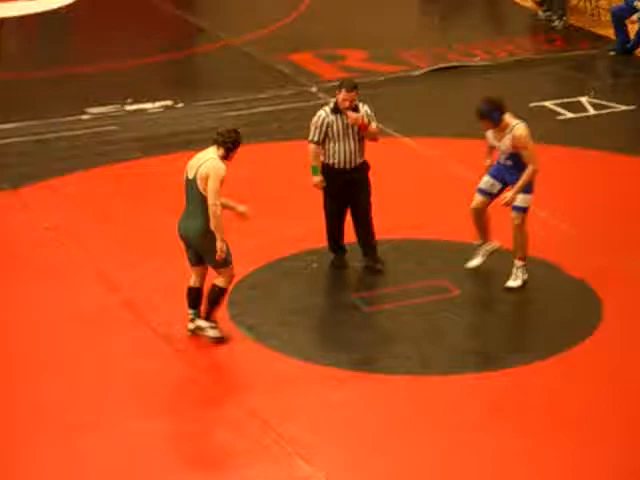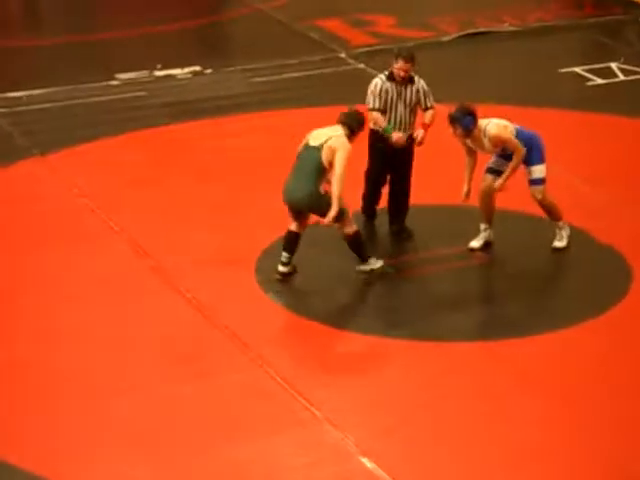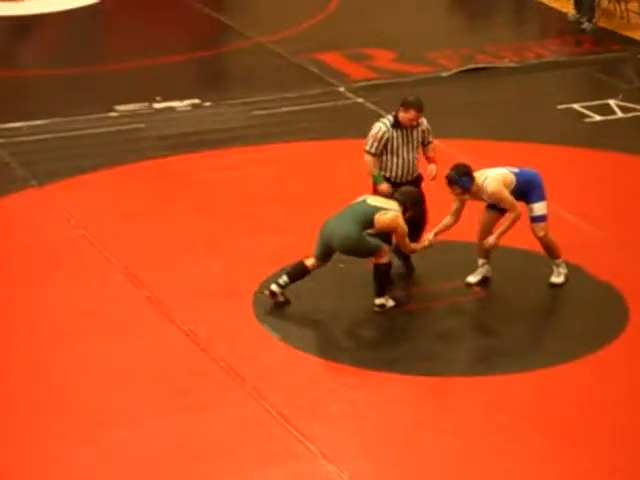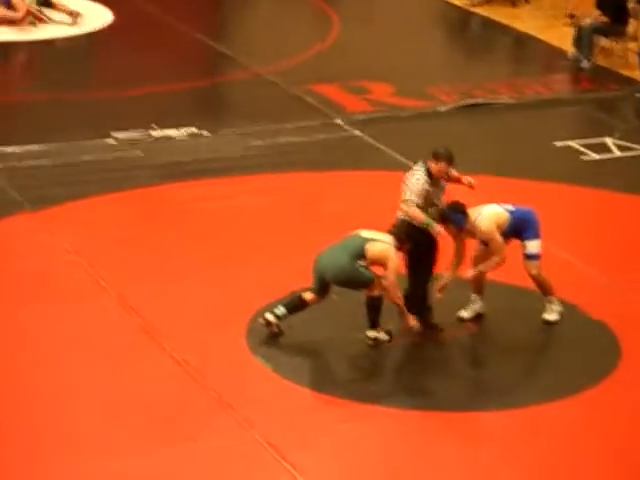
dt=0.7s
person 1, frame 1
left shoulder: (364, 110)
right shoulder: (324, 116)
left elbow: (375, 137)
right elbow: (314, 145)
left wrist: (361, 124)
right wrist: (316, 172)
left hip: (358, 170)
right hip: (333, 172)
left knee: (363, 213)
right knee: (334, 215)
left ankle: (371, 255)
right ankle: (338, 253)
person 1, frame 2
left shoulder: (419, 84)
right shoulder: (379, 83)
left elbow: (430, 109)
right elbow: (374, 113)
left wrist: (423, 129)
right wrist: (391, 132)
left hip: (406, 141)
right hip: (381, 139)
left knee: (402, 183)
right knee: (375, 179)
left ankle: (398, 223)
right ankle: (368, 216)
person 1, frame 3
left shoulder: (422, 124)
right shoulder: (383, 128)
left elbow: (428, 143)
right elbow: (369, 156)
left wrist: (432, 162)
right wrist: (378, 181)
left hip: (412, 181)
right hip: (388, 184)
left knee: (419, 221)
left ankle: (403, 250)
person 1, frame 4
left shoulder: (440, 169)
right shoulder: (419, 180)
left elbow: (449, 174)
right elbow: (410, 209)
left wrist: (461, 178)
right wrist: (432, 225)
left hip: (427, 227)
right hip: (412, 228)
left knee: (427, 266)
right knee: (419, 270)
left ankle: (413, 303)
right ankle: (422, 317)
person 2, frame 1
left shoulder: (197, 158)
right shoulder: (217, 166)
right elbow: (213, 205)
left wrist: (233, 206)
right wrist: (220, 239)
left hip: (185, 226)
right hip: (202, 229)
left knee: (198, 273)
right knee: (226, 274)
left ankle: (193, 320)
right ankle: (205, 320)
person 2, frame 2
left shoulder: (315, 132)
right shoulder: (343, 144)
right elbow: (338, 174)
right wrist: (334, 207)
left hip: (290, 190)
right hip: (309, 194)
left knee: (299, 223)
right knee: (346, 221)
left ankle: (284, 266)
right ankle: (366, 262)
person 2, frame 3
left shoulder: (369, 198)
right shoulder: (399, 221)
right elbow: (407, 248)
right wrist: (423, 244)
left hip: (328, 227)
right hip: (346, 237)
left knee: (317, 260)
right knee: (382, 252)
left ankle: (276, 288)
right ankle: (381, 300)
person 2, frame 4
left shoulder: (368, 232)
right shoulder: (392, 256)
right elbow: (393, 294)
left wrist: (382, 280)
right wrist: (407, 316)
left hip: (322, 259)
right hip: (339, 267)
left knee: (316, 295)
right knee: (374, 285)
left ankle: (272, 317)
right ankle: (374, 333)
person 3, frame 1
left shoulder: (519, 133)
right shoulder: (491, 126)
left elbow: (533, 167)
left wrist: (514, 192)
right wrist: (489, 157)
left hip: (522, 173)
right hip: (500, 167)
left knee: (517, 222)
right knee: (476, 207)
left ankle: (520, 269)
right ankle: (486, 244)
person 3, frame 2
left shoulder: (493, 133)
right shoulder: (464, 136)
left elbow: (520, 151)
right elbow: (471, 156)
left wrist: (504, 179)
right wrist: (467, 184)
left hip: (529, 146)
right hip: (506, 150)
left knee: (539, 196)
right knee: (485, 189)
left ankle: (562, 228)
right ankle: (485, 232)
person 3, frame 3
left shoulder: (491, 188)
right shoulder: (465, 190)
left elbow: (516, 212)
right elbow: (453, 217)
left wrist: (497, 236)
right wrist: (434, 233)
left hip: (531, 183)
right hip: (510, 187)
left knee: (540, 233)
right knee: (484, 227)
left ankle: (560, 267)
right ankle: (483, 268)
person 3, frame 4
left shoulder: (483, 226)
right shoulder: (461, 227)
left elbow: (501, 256)
right elbow: (458, 257)
left wrist: (476, 272)
right wrist: (446, 279)
left hip: (526, 222)
right hip: (504, 223)
left knee: (533, 271)
right knee: (477, 260)
left ankle: (553, 304)
right ankle: (476, 303)
